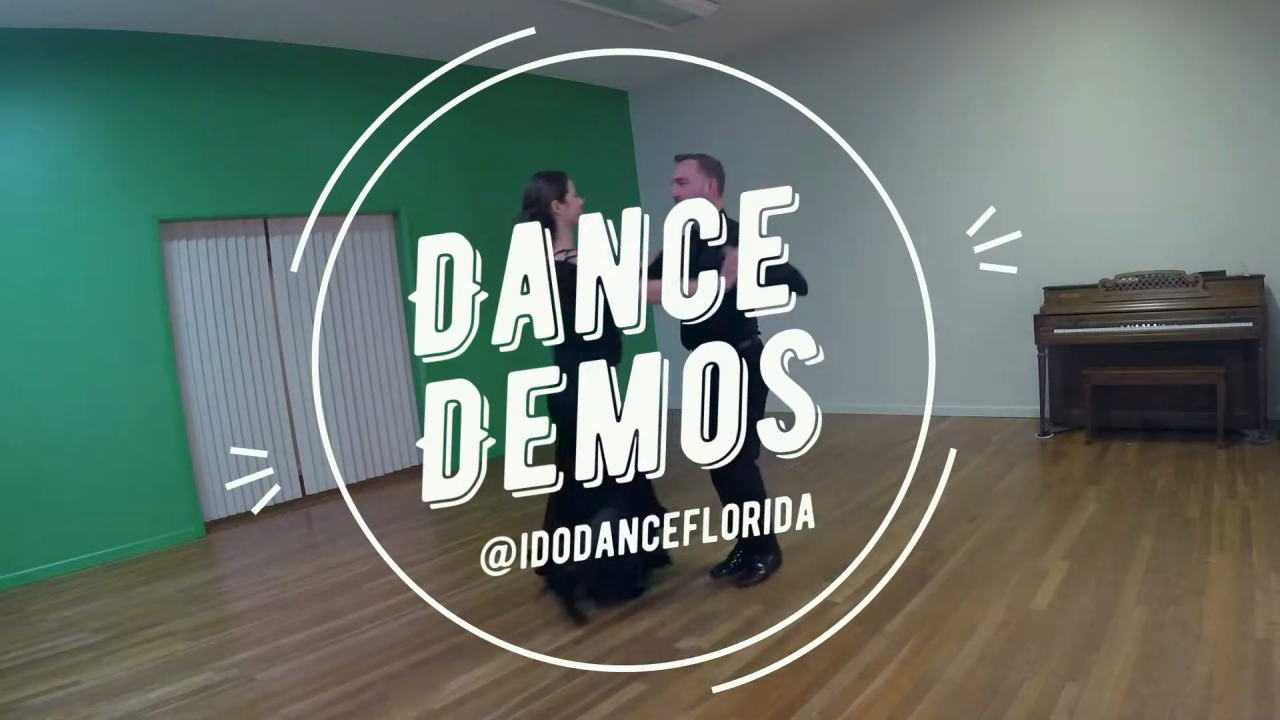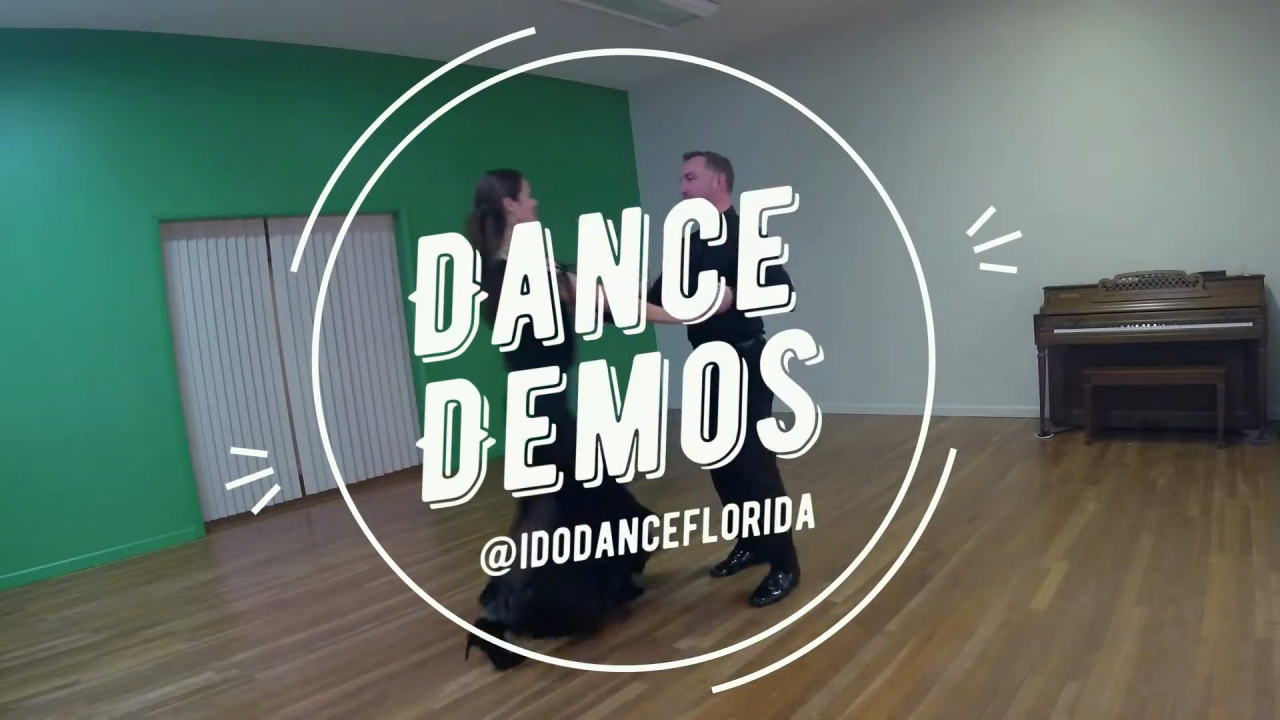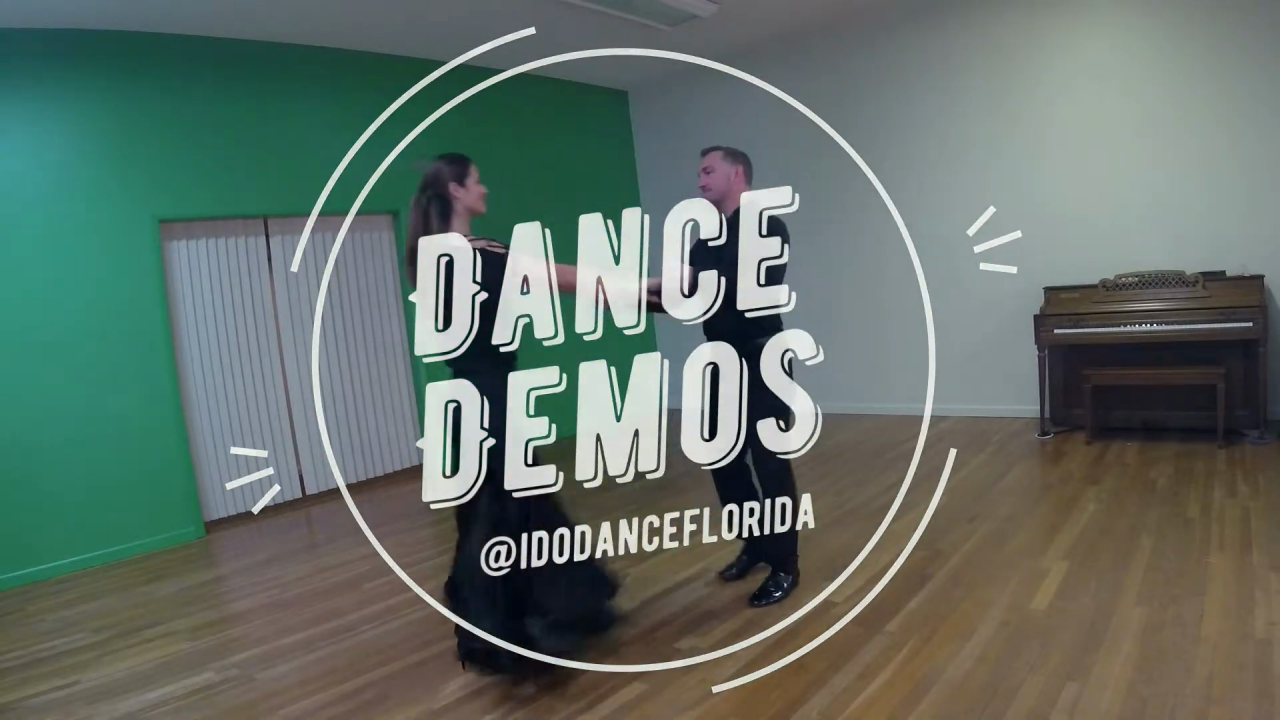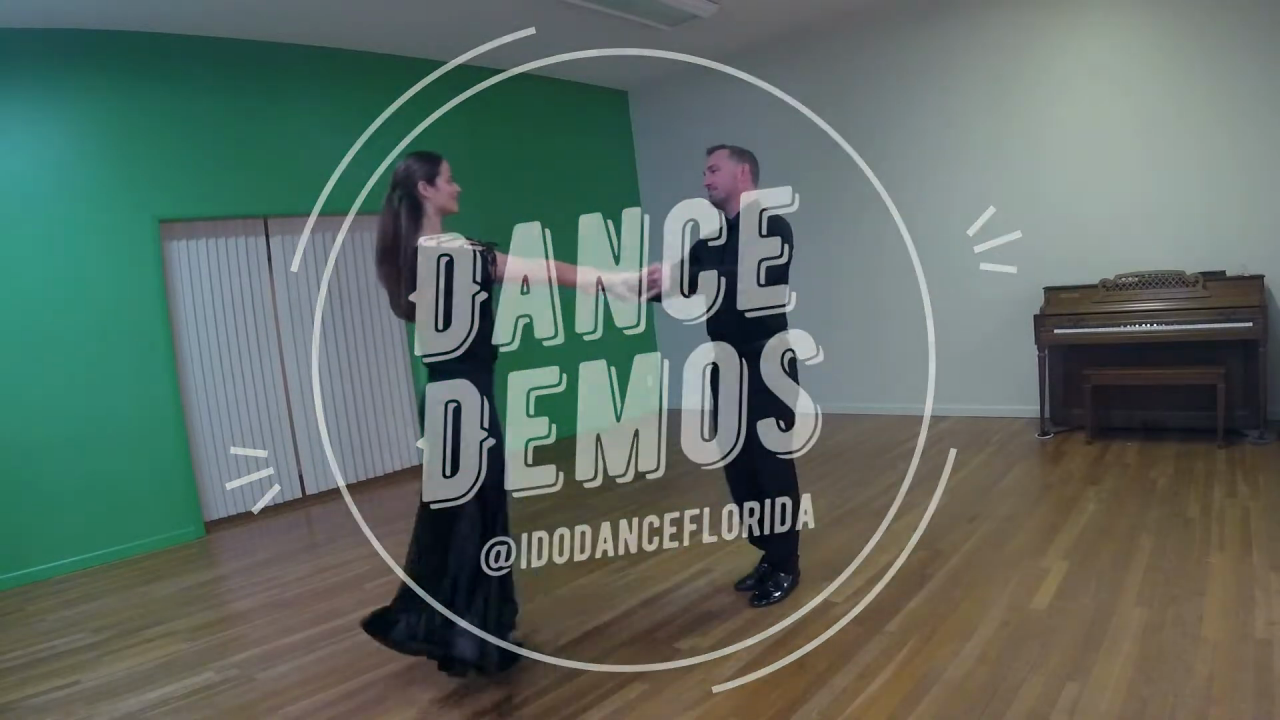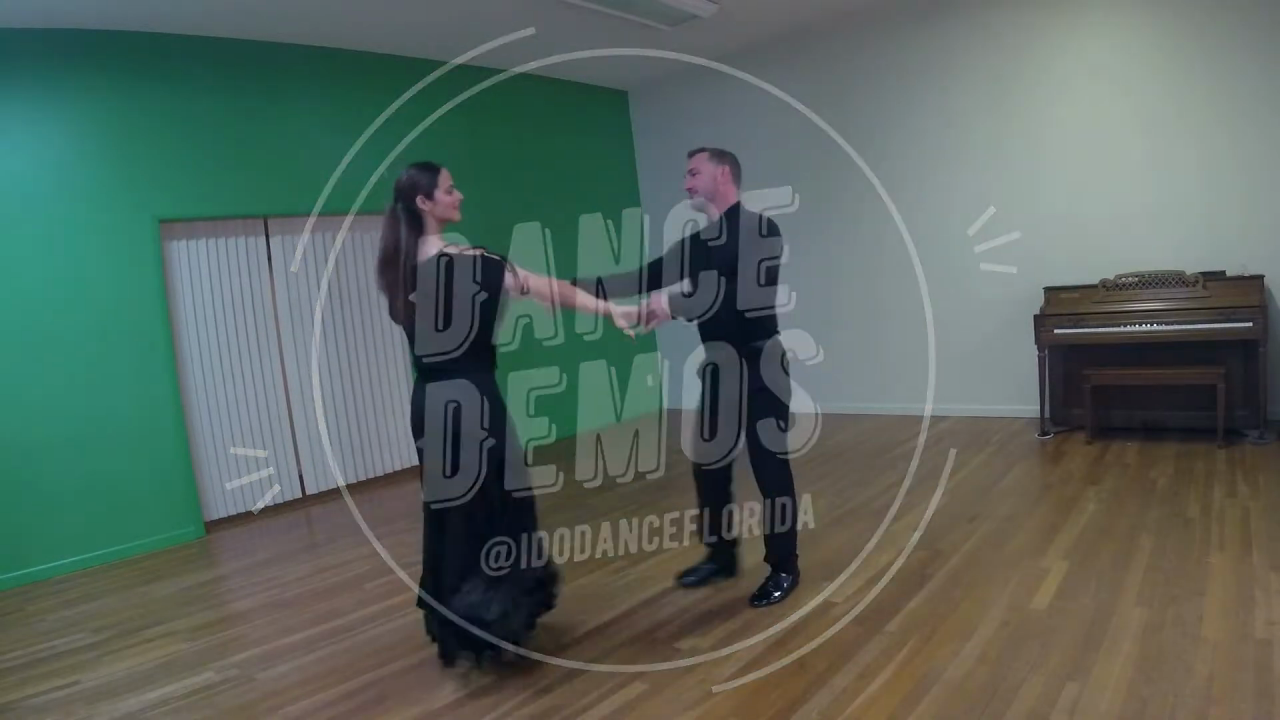
dt=0.3s
person 1, frame 1
left shoulder: (556, 263)
right shoulder: (574, 268)
left hip: (573, 387)
left knee: (586, 483)
right knee: (615, 486)
left ankle: (575, 573)
right ankle: (576, 578)
person 1, frame 2
left shoulder: (499, 267)
left elbow: (576, 299)
left hip: (536, 400)
right hip: (542, 403)
left knee: (583, 492)
right knee: (548, 509)
left ankle: (600, 587)
right ankle: (496, 622)
person 1, frame 3
right shoulder: (478, 254)
left elbow: (510, 293)
right elbow: (563, 278)
left hip: (474, 395)
right hip: (487, 400)
left knee: (511, 509)
right knee: (499, 517)
right ankle: (490, 639)
person 1, frame 4
left shoulder: (407, 256)
right elbow: (541, 271)
right wrist: (615, 278)
left hip: (441, 396)
left knee: (451, 514)
right knee: (473, 518)
left ankle: (447, 629)
right ankle: (470, 640)
person 1, frame 5
left shoulder: (404, 265)
right shoulder: (463, 260)
right elbow: (545, 289)
left wrist: (509, 291)
right wrist: (613, 310)
left hip: (429, 401)
right hip: (471, 400)
left knee: (450, 511)
right knee: (496, 507)
left ankle: (460, 627)
right ankle: (484, 625)
person 2, frame 1
left shoulder: (739, 239)
left elbow: (797, 285)
right elbow: (644, 287)
left hip: (741, 363)
left knee: (737, 458)
right knee: (719, 461)
left ankle: (765, 547)
right ankle: (747, 543)
person 2, frame 2
left shoulder: (746, 235)
right shoulder: (690, 244)
left elbow: (783, 293)
right elbow: (655, 299)
left wrist: (734, 293)
left hip: (745, 364)
left knee: (755, 462)
right knee: (720, 462)
left ankle: (784, 563)
right ankle: (751, 543)
person 2, frame 3
left shoulder: (767, 229)
right shoulder: (707, 241)
left elbow: (765, 284)
left wrist: (701, 278)
left hip: (761, 363)
left knee: (770, 464)
right knee: (723, 461)
left ankle: (784, 565)
right ankle: (756, 543)
person 2, frame 4
left shoulder: (772, 228)
right shoulder: (709, 241)
left hip: (766, 365)
left knee: (772, 467)
right knee: (738, 468)
left ankle: (785, 566)
right ankle: (770, 554)
person 2, frame 5
left shoulder: (759, 230)
right shoulder: (696, 242)
left elbow: (752, 292)
right elbow: (647, 278)
left wrist: (677, 303)
right wrist: (584, 288)
left hip: (759, 365)
right hip: (719, 367)
left knee: (769, 467)
right knee: (708, 462)
left ankle: (783, 567)
right ankle: (721, 554)
